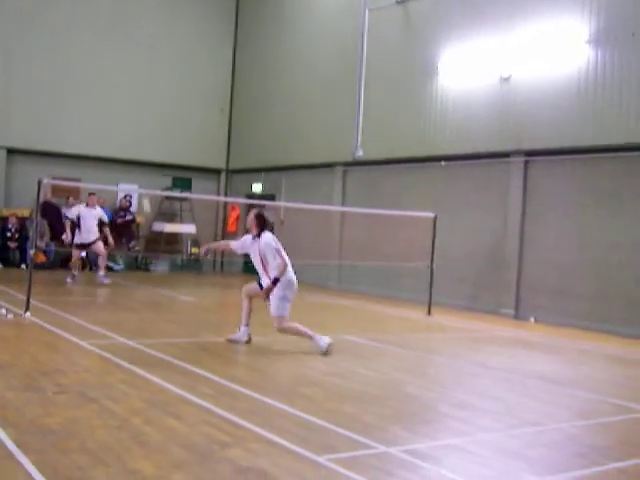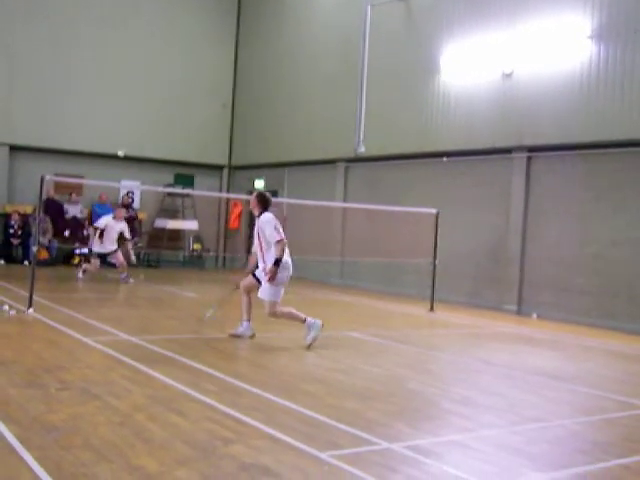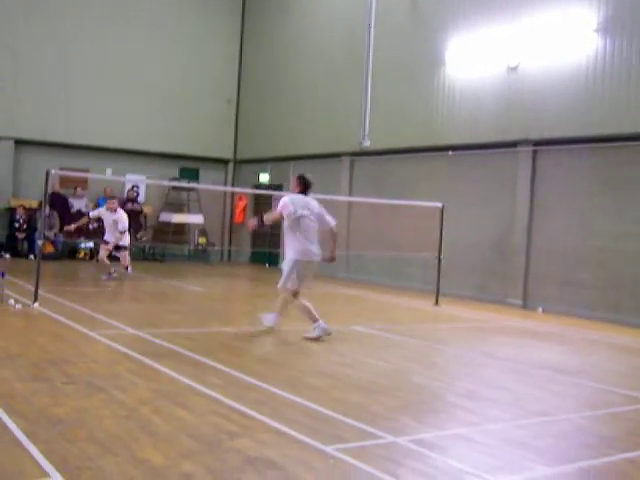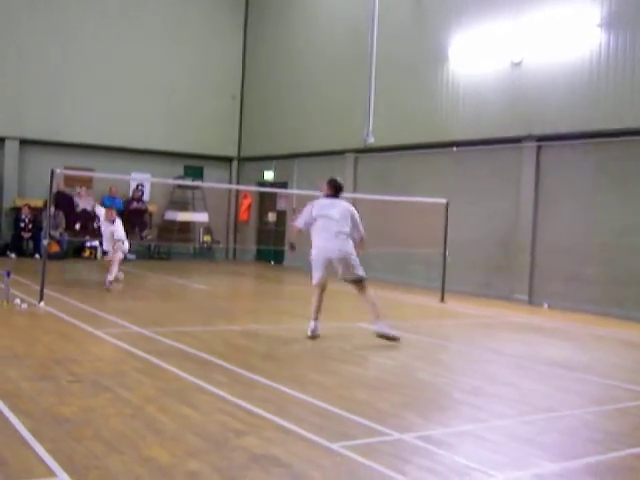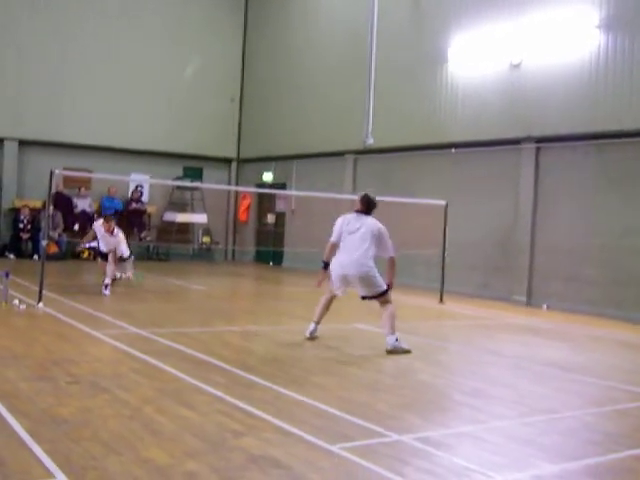
dt=0.3s
person 1, frame 1
left shoulder: (266, 241)
right shoulder: (250, 240)
left elbow: (283, 264)
right elbow: (229, 244)
left wrist: (273, 284)
right wrist: (209, 247)
left hip: (282, 283)
right hip: (271, 282)
left knee: (281, 326)
right knee: (246, 291)
left ankle: (319, 339)
right ankle: (244, 333)
person 1, frame 2
left shoulder: (265, 219)
right shoulder: (259, 221)
left elbow: (281, 241)
right elbow: (256, 252)
left wrist: (275, 265)
right wrist: (247, 273)
left hip: (276, 268)
right hip: (266, 268)
left knee: (272, 310)
right knee: (244, 286)
left ankle: (311, 323)
right ankle: (246, 327)
person 1, frame 3
left shoulder: (290, 199)
right shoulder: (316, 205)
left elbow: (279, 214)
right elbow: (333, 228)
left wrist: (260, 221)
right wrist: (332, 251)
left hip: (297, 253)
right hip: (313, 253)
left knee: (293, 293)
right knee: (286, 287)
left ankle: (319, 326)
right ankle: (274, 317)
person 1, frame 4
left shoulder: (314, 205)
right shoulder: (348, 208)
left elbow: (297, 227)
right elbow: (361, 237)
left wrist: (292, 243)
right wrist: (354, 252)
left hip: (320, 251)
right hip: (343, 250)
left knee: (319, 288)
right knee: (363, 289)
left ankle: (313, 326)
right ankle: (379, 326)
person 1, frame 5
left shoulder: (343, 220)
right shoulder: (378, 227)
left elbow: (332, 244)
right elbow: (391, 258)
left wrist: (325, 267)
right wrist: (390, 282)
left hip: (339, 267)
right hip: (363, 268)
left knee: (330, 294)
right knee: (386, 302)
left ankle: (313, 328)
right ankle: (391, 341)
